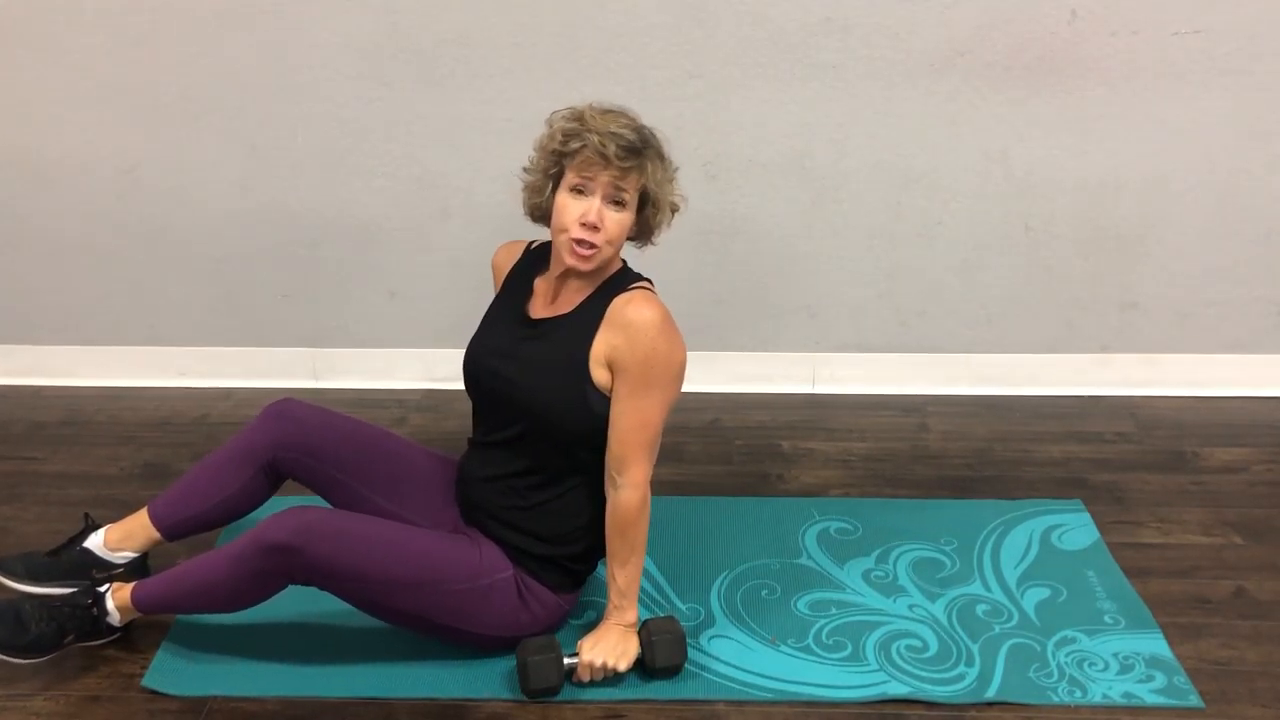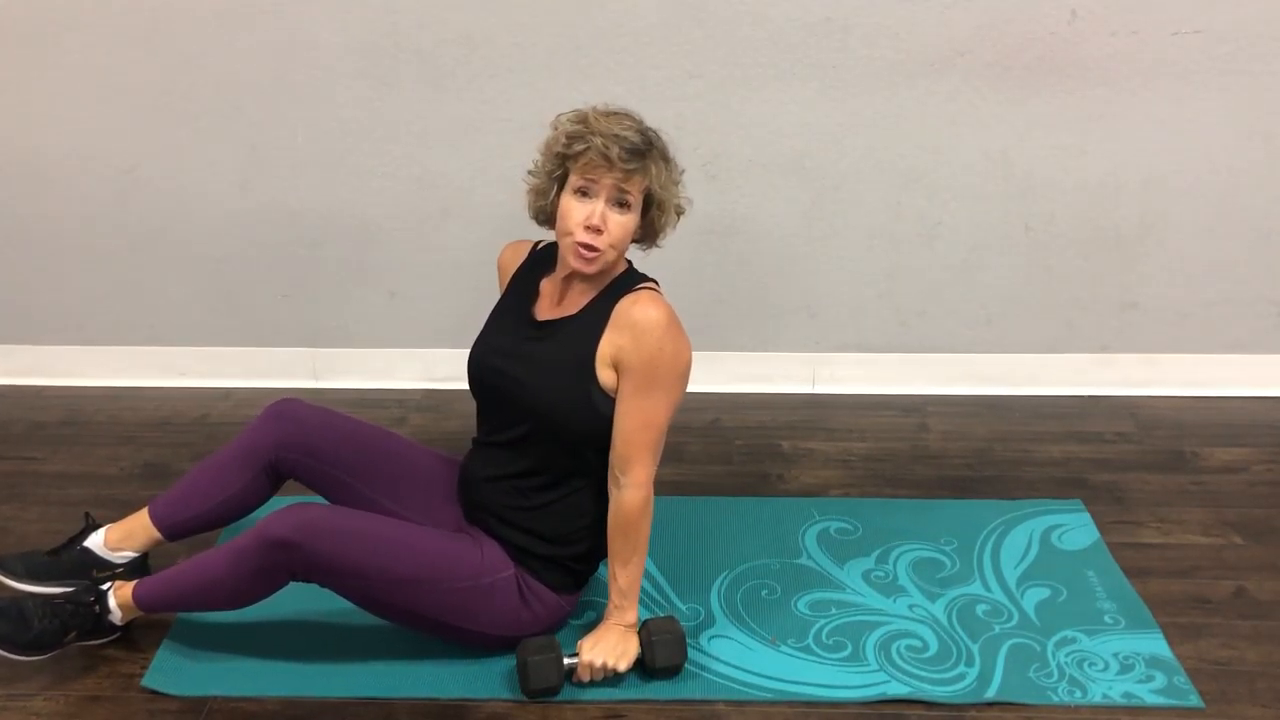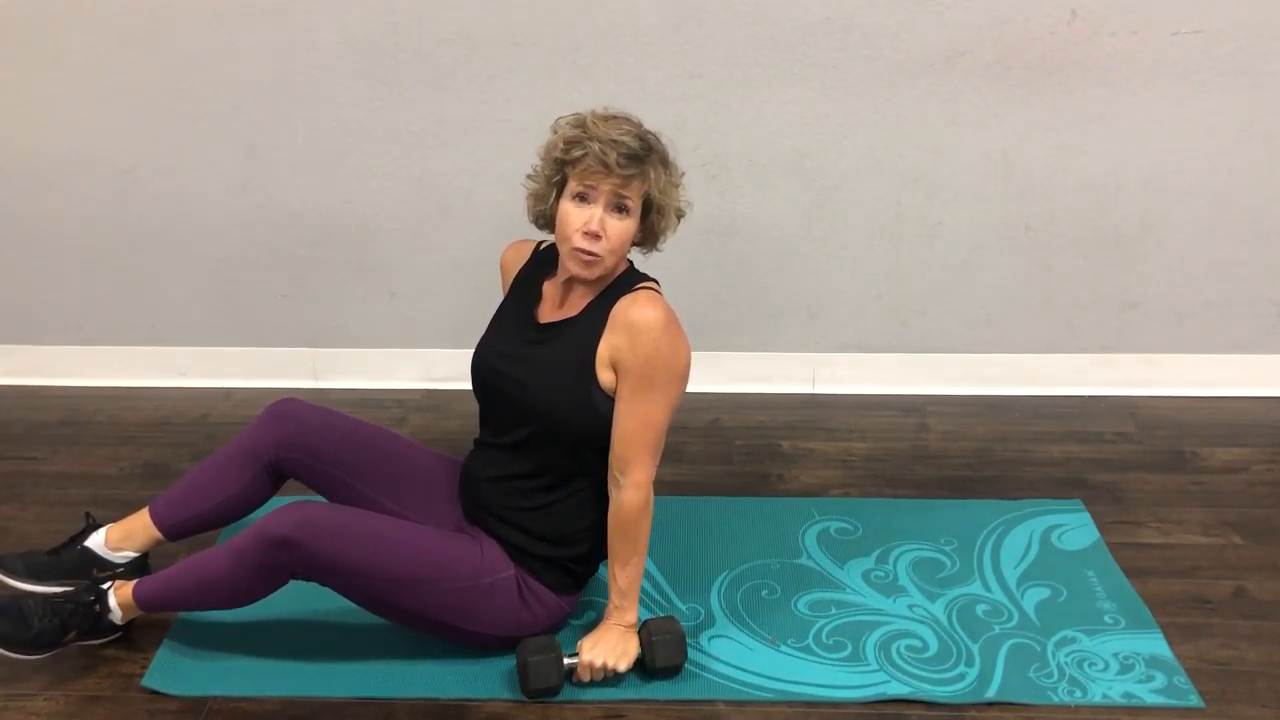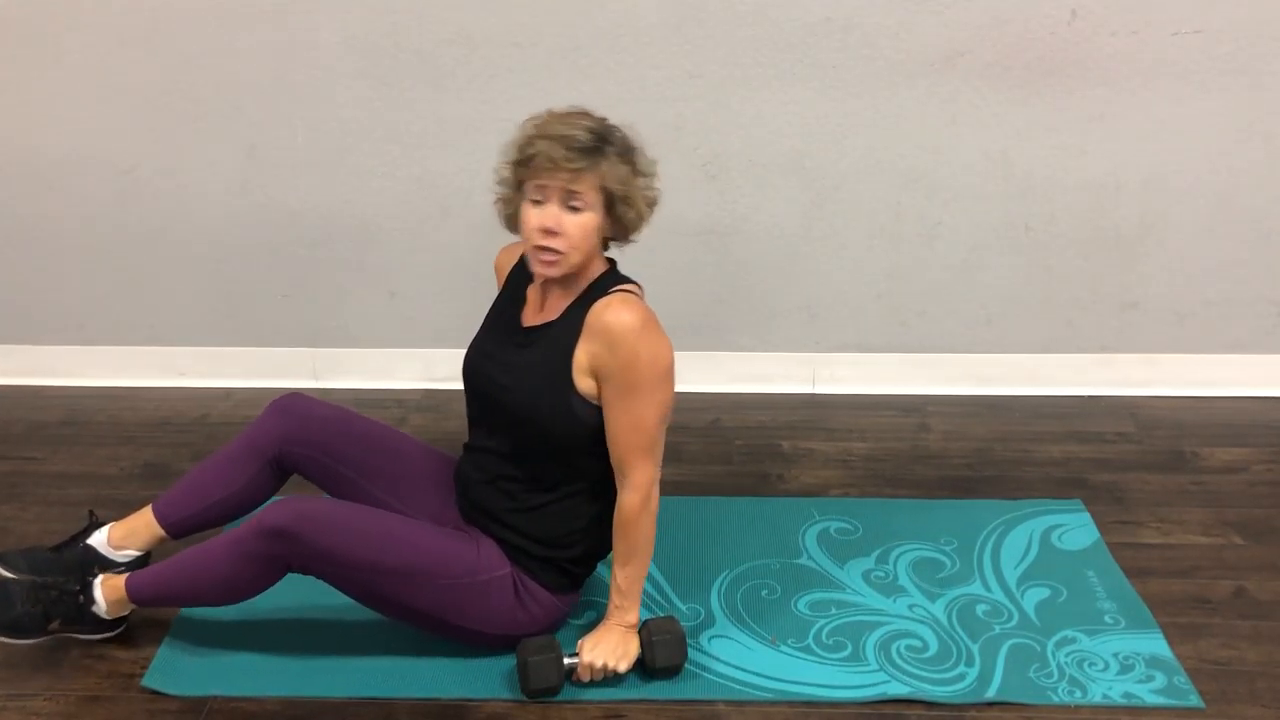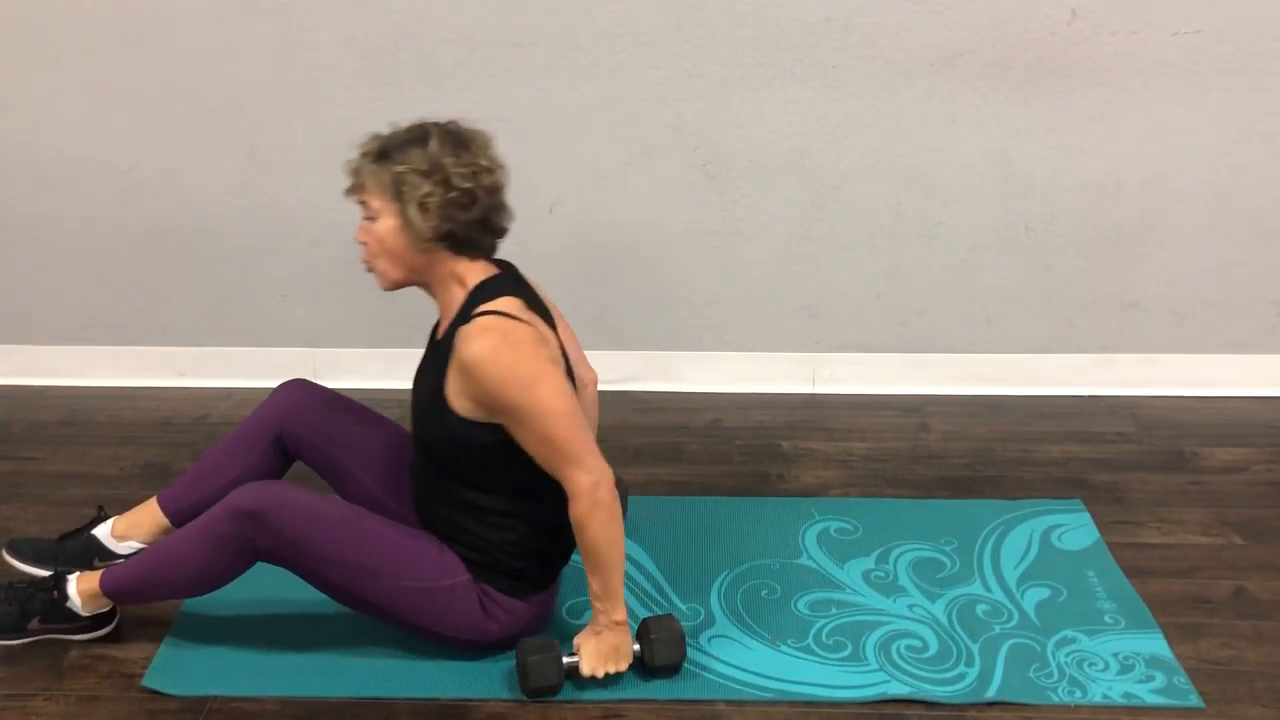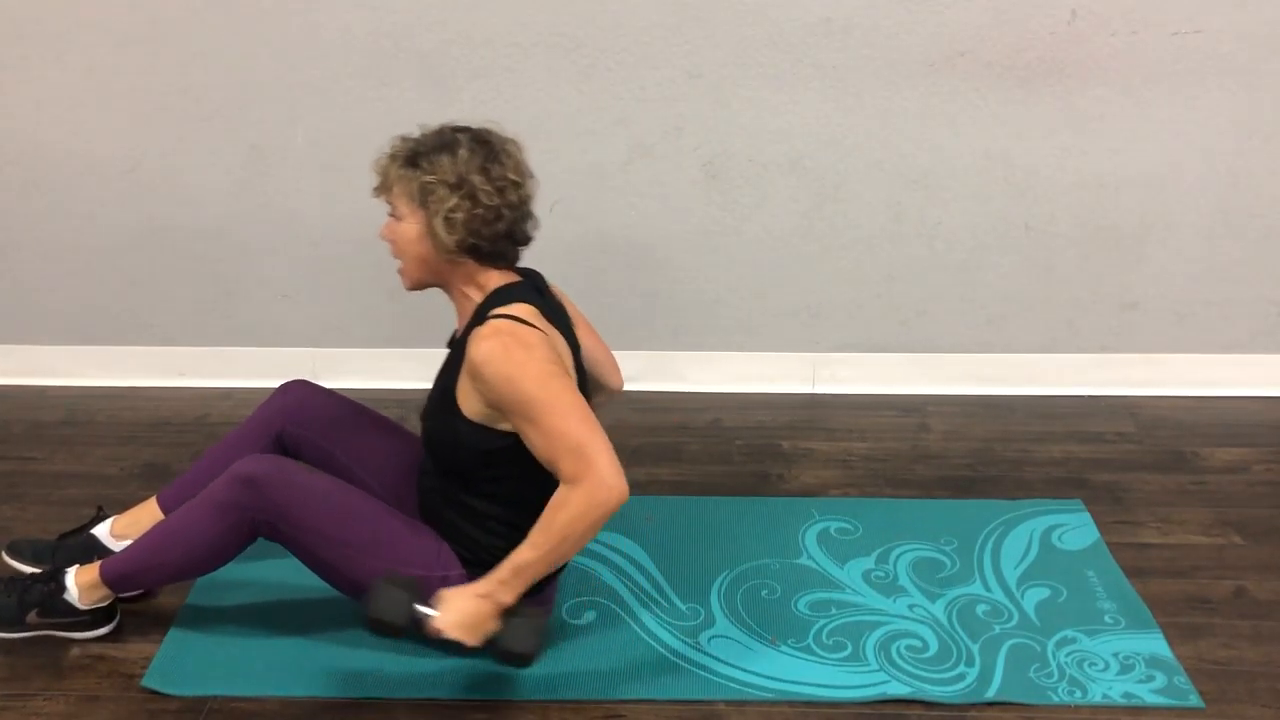
dt=0.4s
person 1, frame 1
left shoulder: (638, 322)
right shoulder: (514, 263)
left elbow: (628, 482)
left wrist: (621, 620)
left hip: (524, 580)
right hip: (467, 503)
left knee: (295, 538)
right knee: (285, 427)
left ankle: (109, 607)
right ankle: (110, 550)
person 1, frame 2
left shoulder: (644, 322)
right shoulder: (520, 263)
left elbow: (632, 482)
left wrist: (621, 620)
left hip: (525, 579)
right hip: (471, 500)
left knee: (297, 533)
right knee: (286, 427)
left ankle: (111, 605)
right ankle: (110, 550)
person 1, frame 3
left shoulder: (642, 322)
right shoulder: (523, 263)
left elbow: (631, 483)
left wrist: (621, 620)
left hip: (524, 580)
right hip: (471, 501)
left knee: (297, 531)
right knee: (286, 427)
left ankle: (111, 605)
right ankle: (111, 550)
person 1, frame 4
left shoulder: (620, 323)
right shoulder: (518, 270)
left elbow: (638, 483)
left wrist: (621, 621)
left hip: (523, 582)
right hip: (472, 504)
left knee: (292, 526)
right knee: (291, 422)
left ankle: (102, 599)
right ankle: (113, 548)
person 1, frame 5
left shoulder: (490, 342)
right shoulder: (490, 286)
left elbow: (593, 483)
right elbow: (580, 385)
left wrist: (610, 623)
right wrist: (542, 483)
left hip: (489, 594)
right hip: (456, 520)
left knee: (257, 511)
right knee: (295, 407)
left ankle: (82, 599)
right ankle: (120, 542)
person 1, frame 6
left shoulder: (503, 342)
right shoulder: (518, 292)
left elbow: (602, 486)
right elbow: (606, 378)
left wrist: (491, 597)
left hip: (479, 575)
right hip: (462, 516)
left knee: (259, 484)
right knee: (295, 407)
left ankle: (84, 593)
right ankle: (117, 539)
